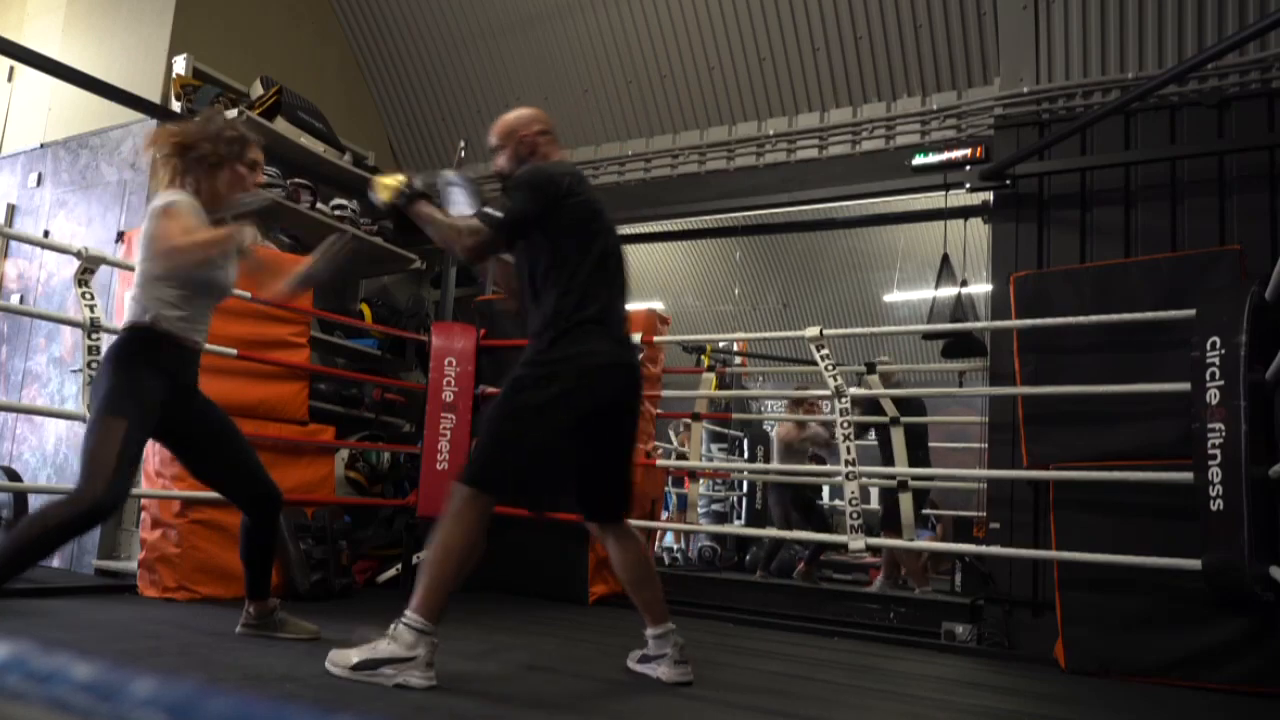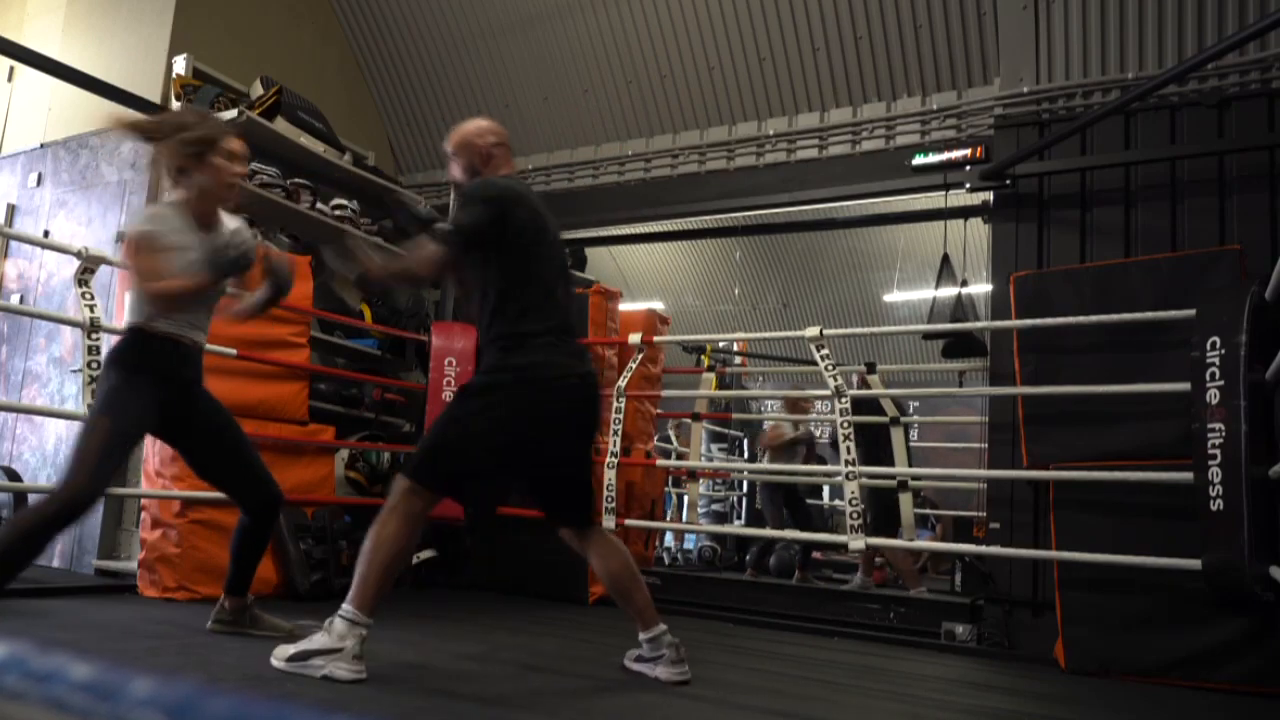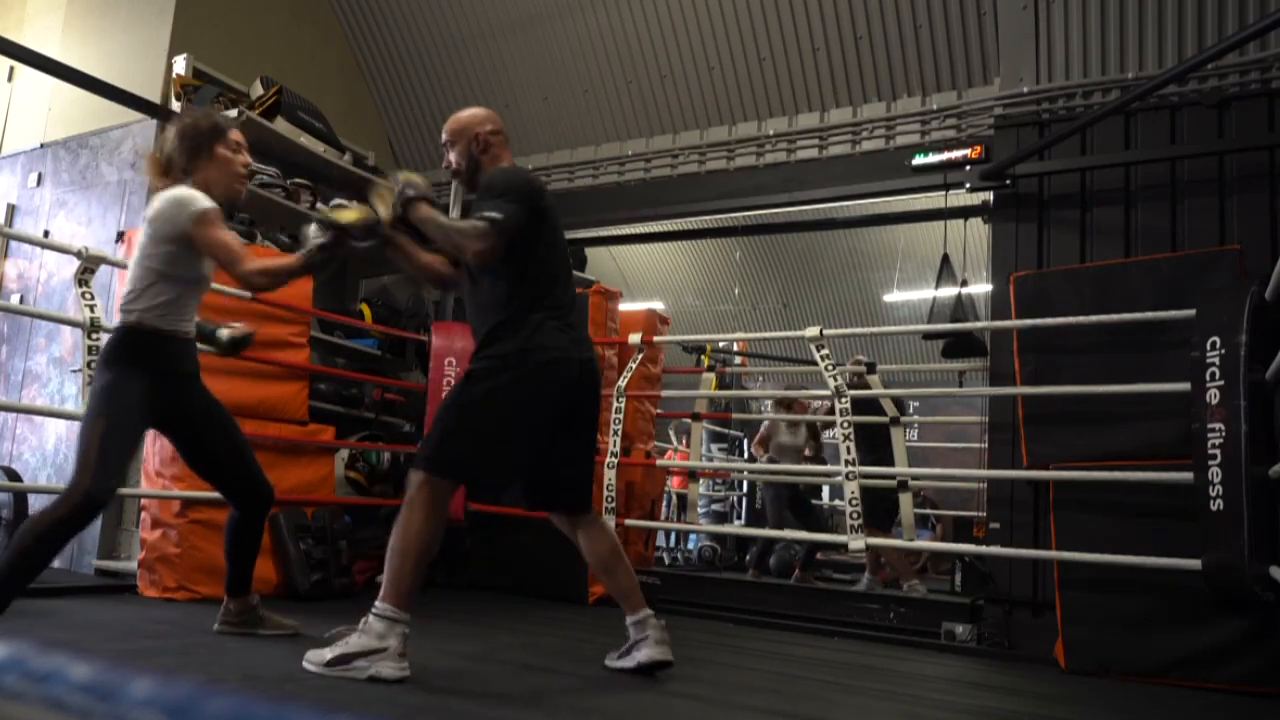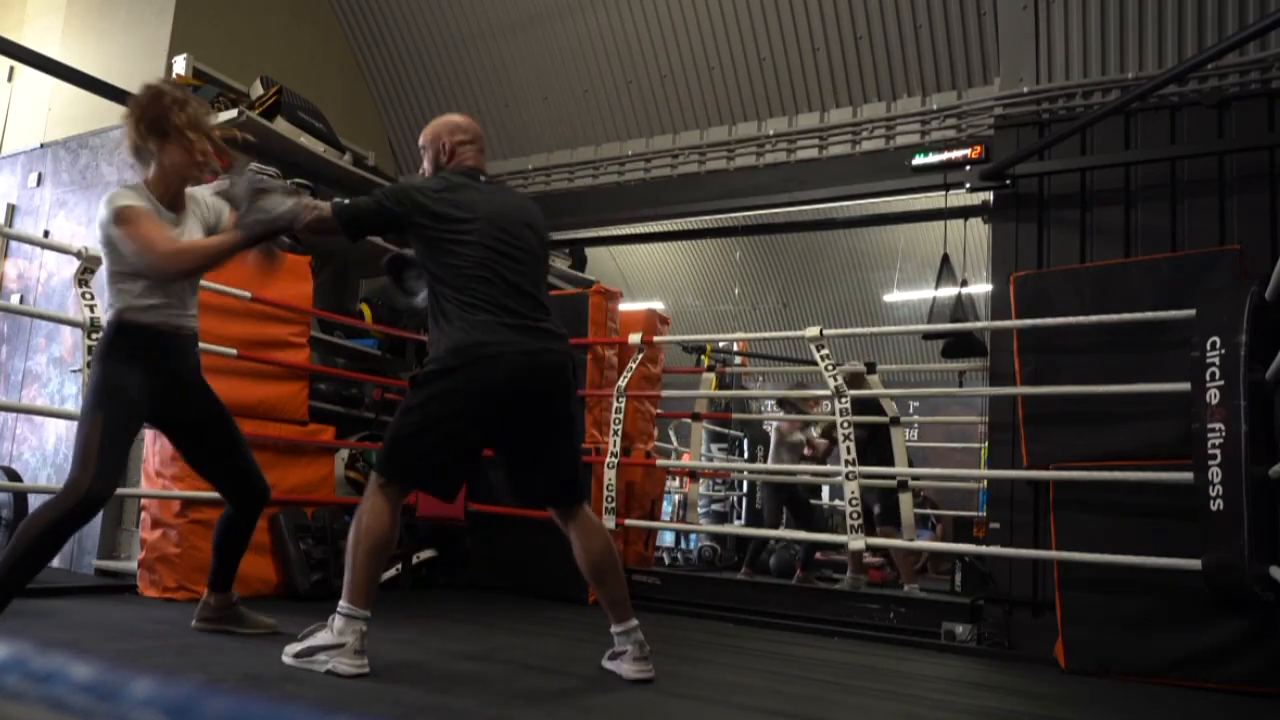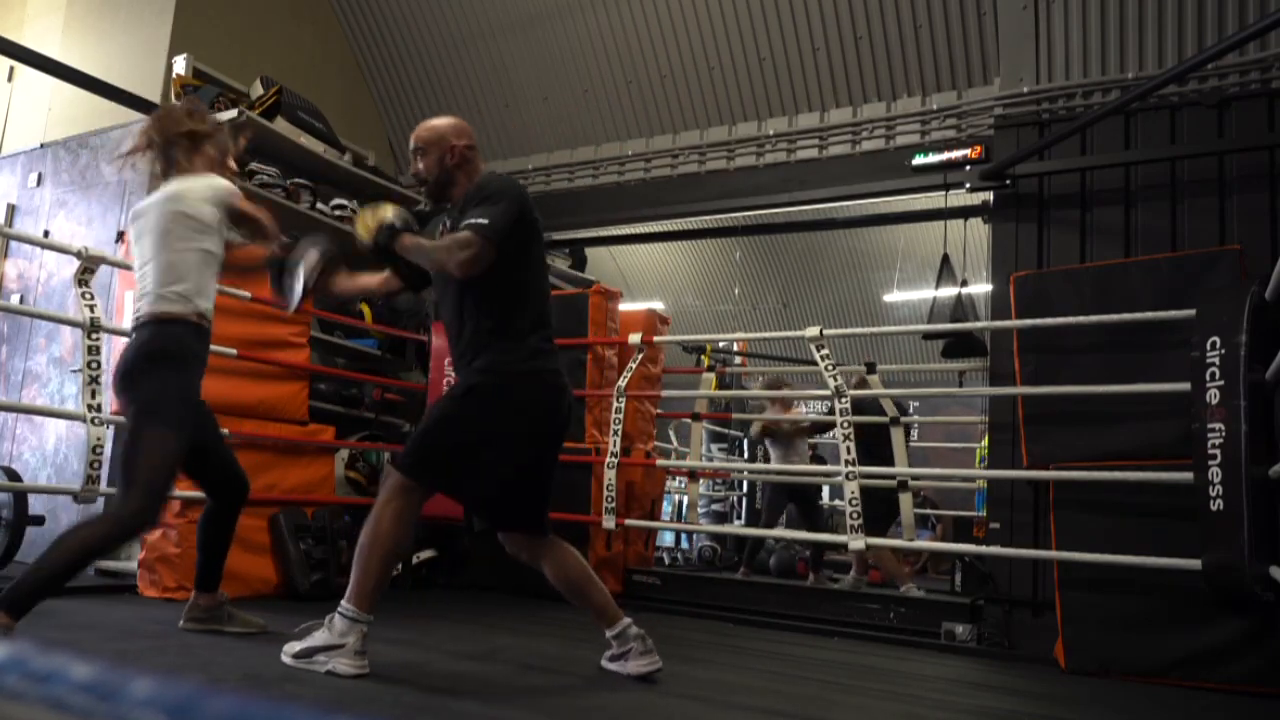
dt=1s
person 1, frame 1
left shoulder: (543, 180)
right shoulder: (564, 199)
left elbow: (471, 243)
right elbow: (535, 288)
left wrist: (413, 204)
right wrist: (443, 217)
left hip: (568, 367)
right hip: (616, 373)
left knee: (471, 494)
right knee: (606, 517)
left ankle: (410, 647)
right ankle: (666, 648)
person 1, frame 2
left shoulder: (493, 197)
right shoulder: (523, 208)
left elbow: (430, 263)
left wrist: (367, 265)
left hip: (519, 381)
right hip: (571, 385)
left knee: (410, 493)
right knee: (580, 526)
left ankle: (343, 640)
right ankle: (660, 647)
person 1, frame 3
left shoulder: (510, 184)
right shoulder: (516, 196)
left elbow: (476, 247)
right elbow: (449, 276)
left wrist: (416, 209)
right wrist: (391, 234)
left hip: (521, 362)
right hip: (571, 367)
left knee: (429, 482)
right knee: (572, 510)
left ankle: (381, 639)
right ankle: (646, 632)
person 1, frame 4
left shoulder: (419, 196)
right shoulder: (525, 208)
left elbow: (318, 221)
left hip: (472, 363)
right hip: (547, 363)
left knee: (386, 486)
right knee: (570, 508)
left ankle: (345, 636)
right ankle: (631, 644)
person 1, frame 5
left shoulder: (498, 192)
right shoulder: (454, 222)
left elbow: (463, 261)
left wrist: (398, 240)
left hip: (509, 383)
right hip: (529, 391)
left knee: (401, 486)
right knee: (525, 537)
left ankle: (345, 637)
right ankle: (629, 641)
person 2, frame 1
left shoulder: (223, 233)
right shoulder: (175, 203)
left elbow: (271, 280)
right elbow: (177, 257)
right wrist: (228, 239)
left hip: (178, 383)
right hip: (139, 367)
left knee: (263, 500)
right knee: (95, 502)
left ankle: (260, 609)
person 2, frame 2
left shoulder: (231, 229)
right shoulder: (157, 219)
left elbow: (260, 297)
right elbow: (150, 294)
left wrist: (274, 279)
right wrist: (222, 271)
left hip: (184, 383)
right hip: (137, 370)
left knee: (265, 500)
right knee: (75, 496)
left ankle: (235, 605)
person 2, frame 3
left shoulder: (203, 214)
right shoulder: (182, 203)
right elbow: (248, 272)
left wrist: (213, 332)
right wrist: (317, 252)
left hip: (179, 373)
right hip: (133, 365)
left knee: (255, 494)
right knee: (88, 495)
left ankle: (240, 607)
person 2, frame 4
left shoulder: (200, 202)
right shoulder: (125, 203)
left elbow: (262, 235)
right elbow: (175, 260)
right wrist: (251, 228)
left hip: (181, 367)
right hip: (127, 359)
left knee: (250, 492)
right knee: (89, 491)
left ankle: (218, 602)
person 2, frame 5
left shoulder: (145, 212)
right shoulder: (210, 190)
right elbow: (267, 230)
left hip: (155, 359)
right hip: (169, 360)
left knee: (231, 489)
right knee: (134, 513)
left ankle: (205, 602)
person 3, frame 1
left shoulder: (879, 397)
right shoulder: (913, 398)
left elbow: (859, 430)
left wrist: (859, 410)
left knee: (894, 532)
right knee: (892, 530)
left ankle: (923, 590)
right ankle: (883, 584)
person 3, frame 2
left shoulder: (861, 401)
right shoulder: (894, 403)
left knee: (884, 536)
right knee: (871, 529)
left ankle: (917, 590)
right ankle: (864, 578)
person 3, frame 3
left shoulder: (854, 394)
right shoulder: (887, 395)
left elbow: (828, 417)
left hip: (878, 470)
right hip: (893, 469)
left knee: (875, 530)
right knee: (876, 529)
left ankle: (912, 584)
right ankle: (871, 581)
person 3, frame 4
left shoulder: (864, 401)
right shoulder: (863, 401)
left elbow: (856, 436)
left knee: (886, 530)
left ankle: (911, 587)
right ankle: (854, 578)
person 3, frame 5
left shoulder: (852, 404)
right shoulder: (895, 406)
left hip: (873, 484)
right knee: (862, 531)
left ankle: (909, 589)
right ankle: (855, 578)
person 4, frame 1
left shoulder: (811, 426)
right shoulder: (785, 425)
left elbow: (828, 443)
right elbow: (789, 439)
right wrist: (810, 435)
left hip: (800, 487)
right hip: (780, 485)
left knee: (825, 530)
right knee: (783, 530)
left ankle: (805, 570)
right ankle: (761, 574)
person 4, frame 2
left shoulder: (802, 430)
right shoulder: (780, 425)
left elbow: (805, 462)
right elbow: (765, 445)
left wrist: (810, 447)
right wrist: (794, 439)
left hip: (790, 485)
right hip: (771, 484)
left knee: (810, 529)
right knee: (776, 529)
left ankle: (801, 574)
right ankle: (752, 573)
person 4, frame 3
left shoulder: (807, 426)
right shoulder: (775, 423)
left elbow: (816, 455)
right elbow: (755, 446)
left wrist: (815, 434)
right wrist: (765, 458)
left hip: (794, 485)
right hip: (775, 483)
left knee: (817, 528)
right knee: (776, 527)
left ankle: (801, 573)
right ankle: (754, 572)
person 4, frame 4
left shoulder: (806, 429)
right shoulder: (784, 419)
left elbow: (816, 454)
right elbow: (791, 429)
right wrist: (808, 416)
left hip: (792, 482)
right hip: (775, 479)
left knee: (814, 528)
right knee: (771, 526)
left ankle: (803, 574)
right ankle: (746, 570)
person 4, frame 5
left shoulder: (798, 414)
right shoulder: (768, 420)
right elbow: (755, 432)
left hip: (803, 480)
right hip: (778, 480)
left knee: (818, 530)
right knee: (766, 525)
left ankle: (816, 575)
right ankle: (744, 570)
